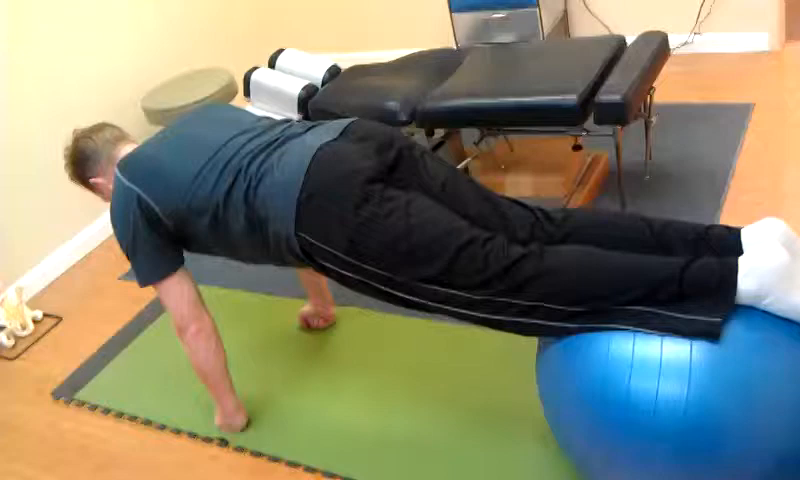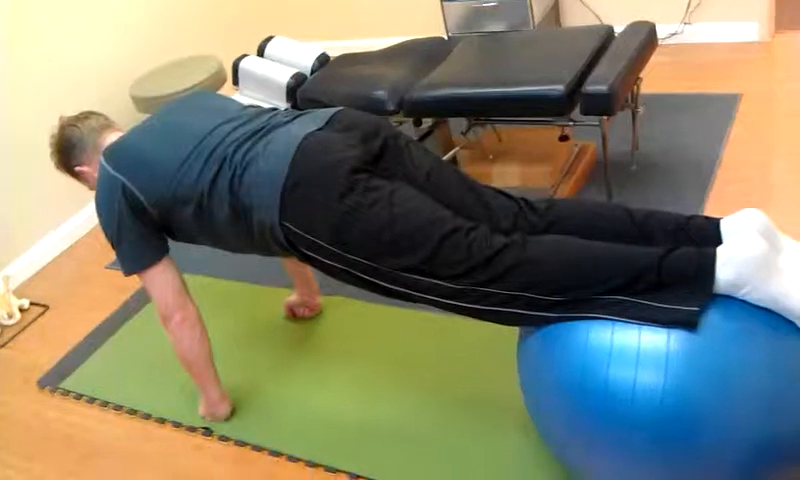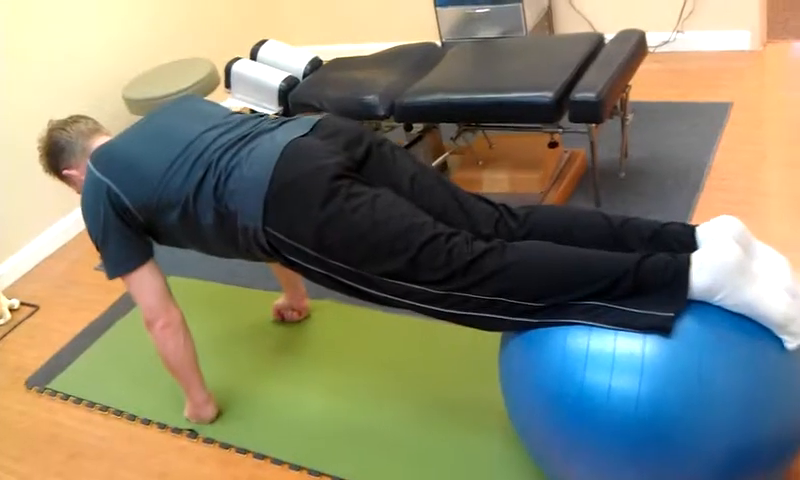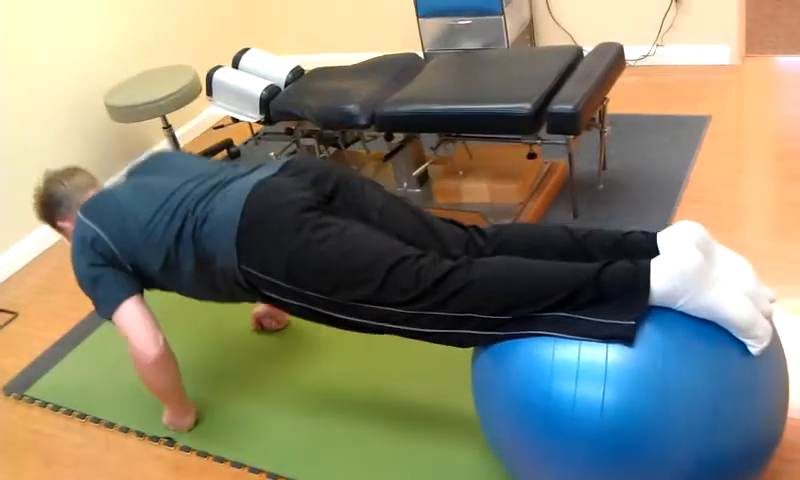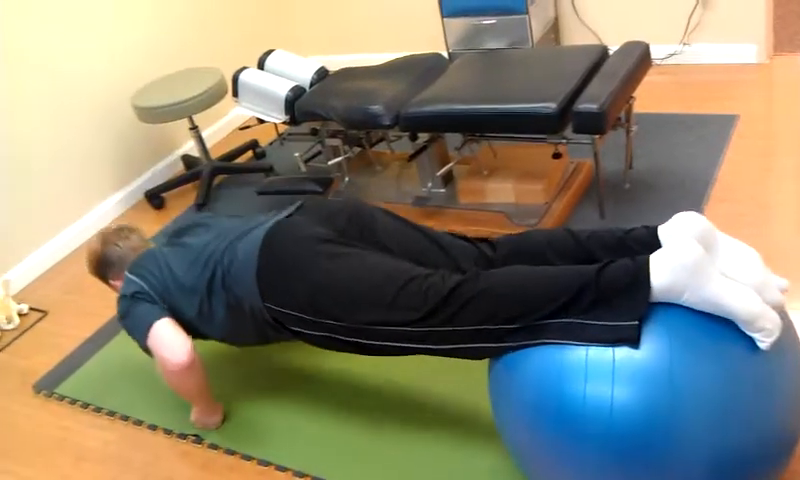
dt=0.5s
person 1, frame 1
left shoulder: (130, 204)
right shoulder: (198, 117)
left elbow: (192, 323)
left wrist: (229, 410)
right wrist: (320, 302)
left hip: (333, 205)
right hip: (360, 137)
left knee: (511, 281)
right knee: (536, 233)
left ankle: (737, 278)
right ankle: (740, 241)
person 1, frame 2
left shoulder: (115, 191)
right shoulder: (188, 104)
left elbow: (176, 313)
left wrist: (213, 400)
right wrist: (305, 290)
left hip: (318, 197)
right hip: (344, 130)
left knee: (493, 270)
right knee: (519, 223)
left ankle: (717, 269)
right ankle: (719, 234)
person 1, frame 3
left shoulder: (101, 194)
right shoulder: (172, 109)
left elbow: (161, 315)
left wrist: (199, 401)
right wrist: (294, 292)
left hip: (303, 202)
right hip: (329, 135)
left knee: (473, 276)
right knee: (499, 230)
left ankle: (693, 277)
right ankle: (694, 240)
person 1, frame 4
left shoulder: (90, 245)
right shoulder: (151, 164)
left elbow: (149, 350)
left wrist: (179, 412)
right wrist: (276, 303)
left hip: (276, 239)
right hip: (302, 175)
left knee: (443, 295)
right knee: (471, 250)
left ankle: (656, 282)
right ankle: (662, 247)
person 1, frame 5
left shoulder: (137, 294)
right shoulder: (188, 227)
left elbow: (177, 355)
left wrist: (206, 410)
right wrist: (303, 318)
left hip: (292, 277)
right hip: (321, 212)
left knee: (458, 310)
right knee: (485, 263)
left ankle: (657, 280)
right ankle: (667, 240)
